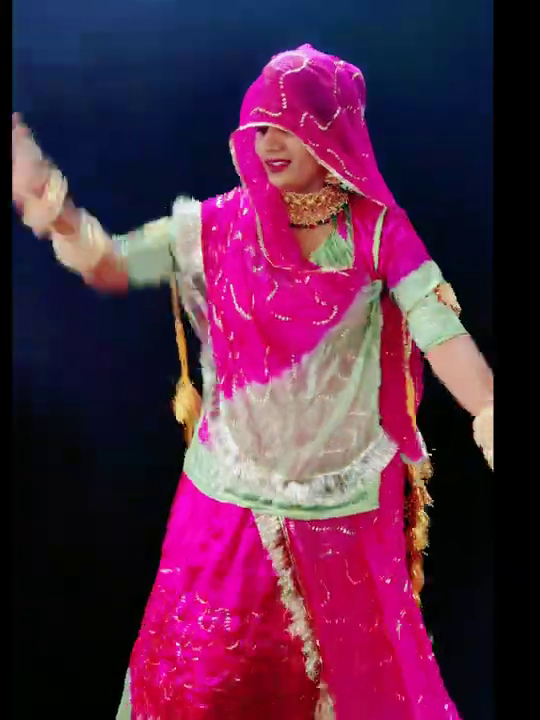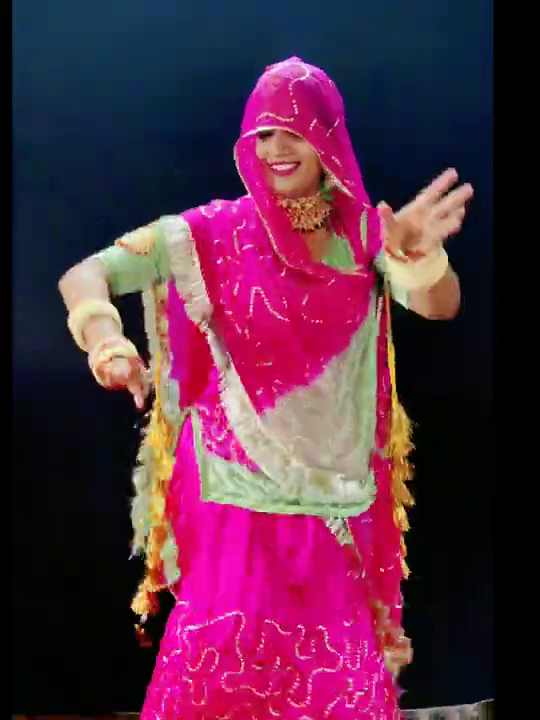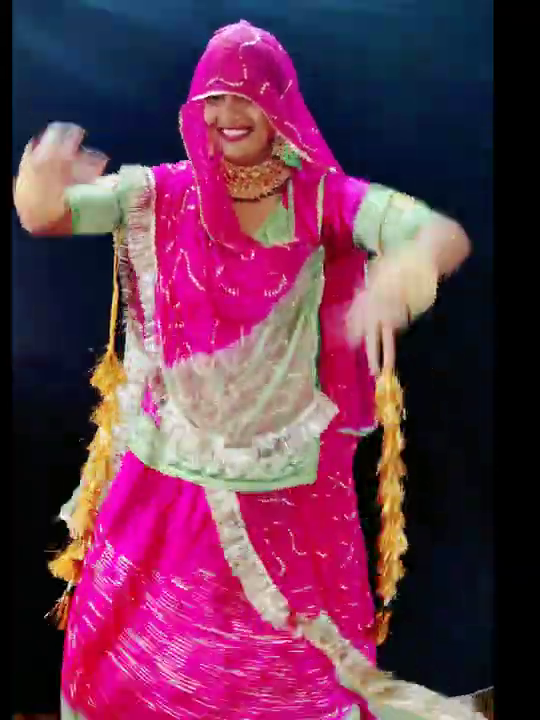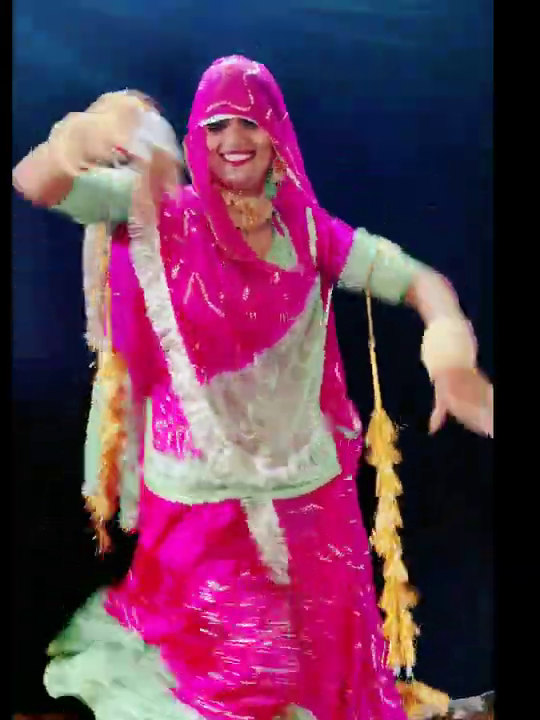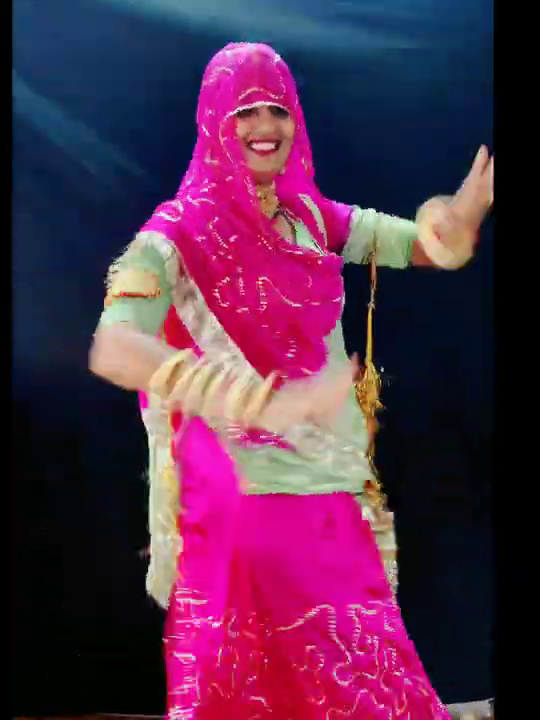
dt=0.5s
person 1, frame 1
left shoulder: (379, 228)
right shoulder: (219, 223)
left elbow: (444, 336)
right elbow: (111, 266)
left wrist: (492, 419)
right wrist: (48, 203)
left hip: (345, 492)
right hip: (231, 486)
left knee: (354, 652)
right knee: (200, 653)
person 1, frame 2
left shoulder: (364, 229)
right shoulder: (205, 233)
left elbow: (440, 301)
right elbow: (81, 275)
left wrist: (422, 263)
right wrist: (98, 324)
left hip: (343, 496)
right hip: (242, 498)
right knee: (227, 663)
person 1, frame 3
left shoulder: (327, 196)
right shoulder: (164, 190)
left elbow: (450, 238)
right elbow: (46, 218)
left wrist: (410, 267)
right wrist: (41, 185)
left hip: (290, 469)
right hip: (170, 461)
left knee: (296, 637)
right knee: (143, 637)
person 1, frame 4
left shoulder: (310, 229)
right shoulder: (158, 213)
left elbow: (419, 280)
right elbow: (33, 181)
left wrist: (447, 339)
right wrist: (86, 136)
left hip: (303, 480)
right hip: (198, 485)
left knee: (324, 645)
right knee: (242, 660)
person 1, frame 5
left shoulder: (312, 216)
right shoulder: (174, 232)
left elbow: (426, 247)
right elbow: (111, 351)
left wrist: (455, 221)
right wrist: (245, 398)
left hip: (319, 486)
right hip: (245, 488)
left knee: (345, 662)
